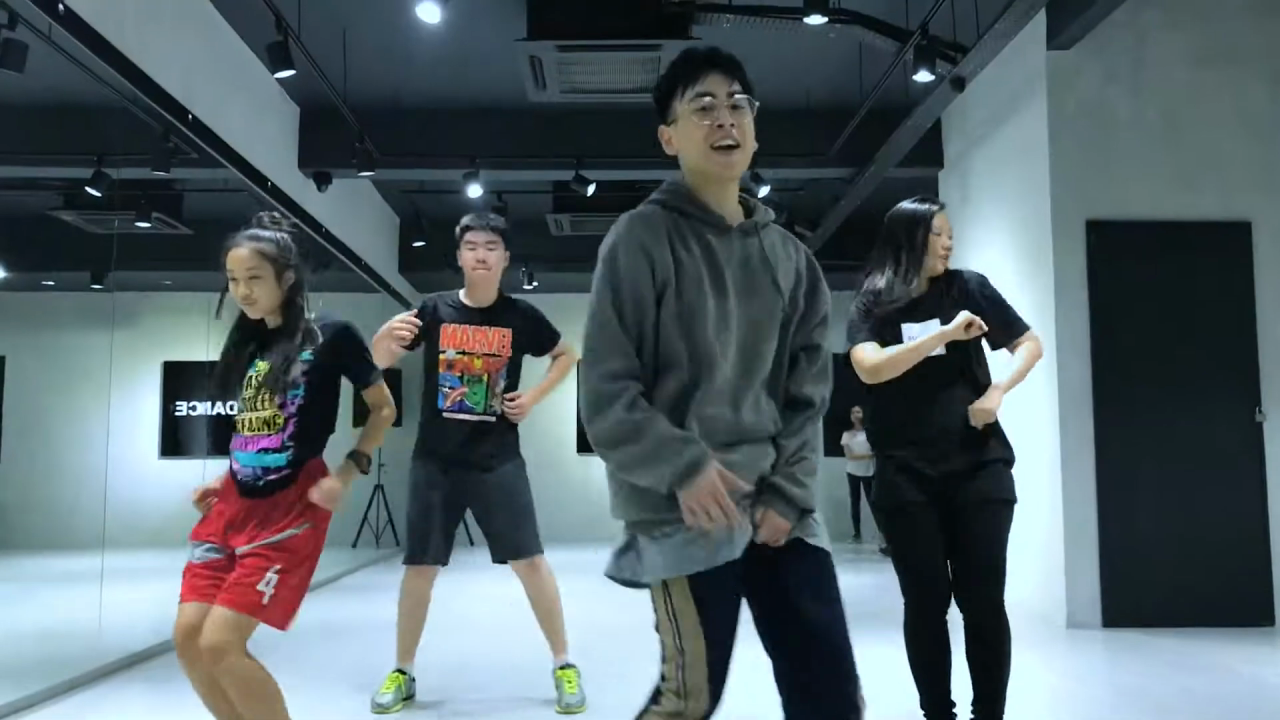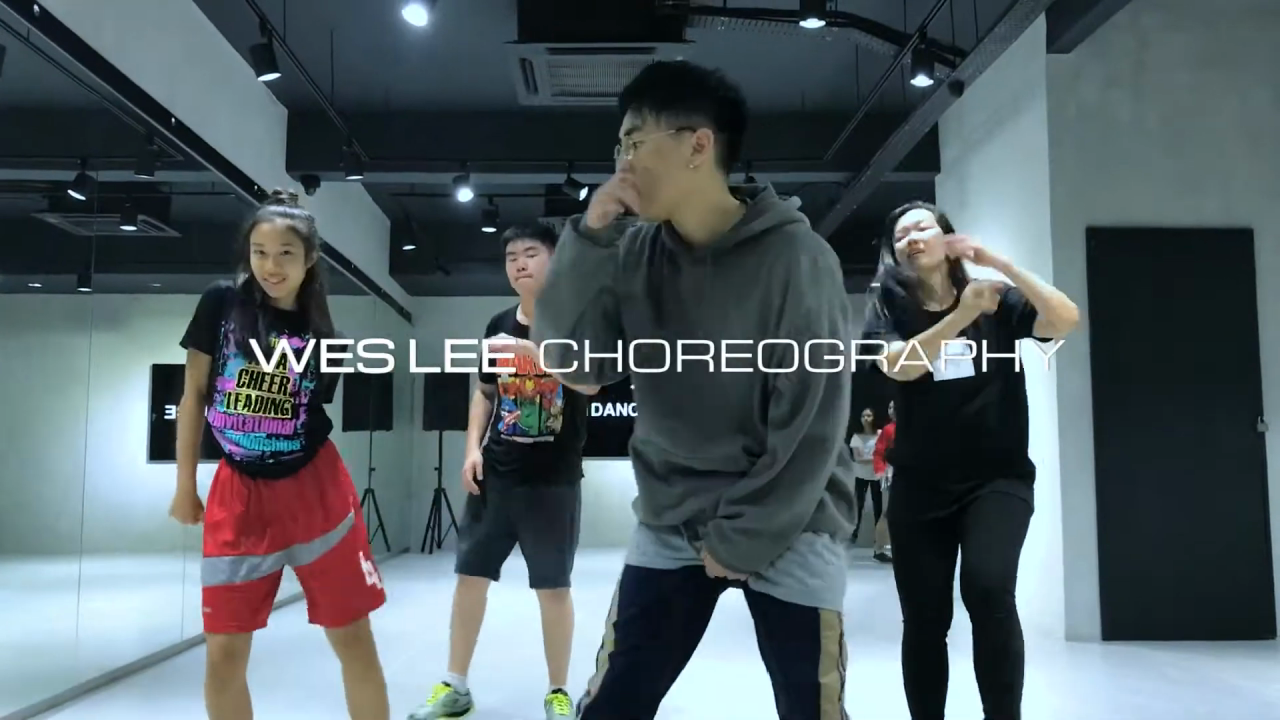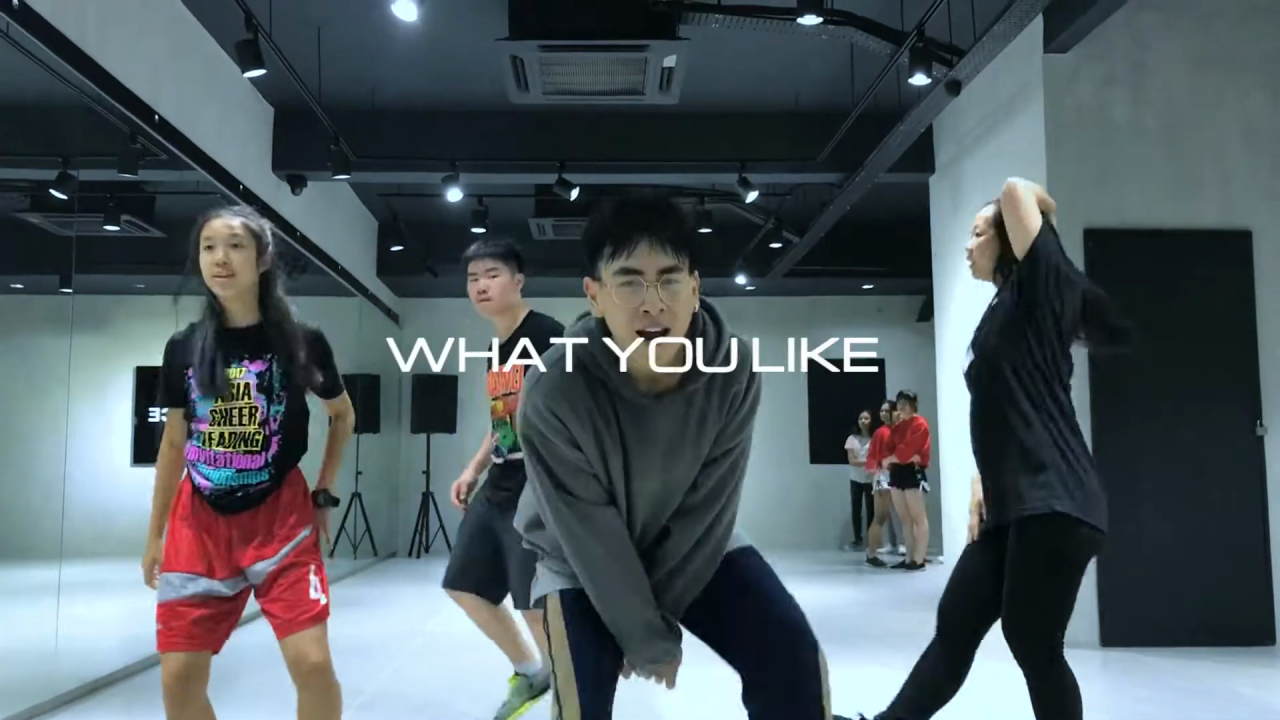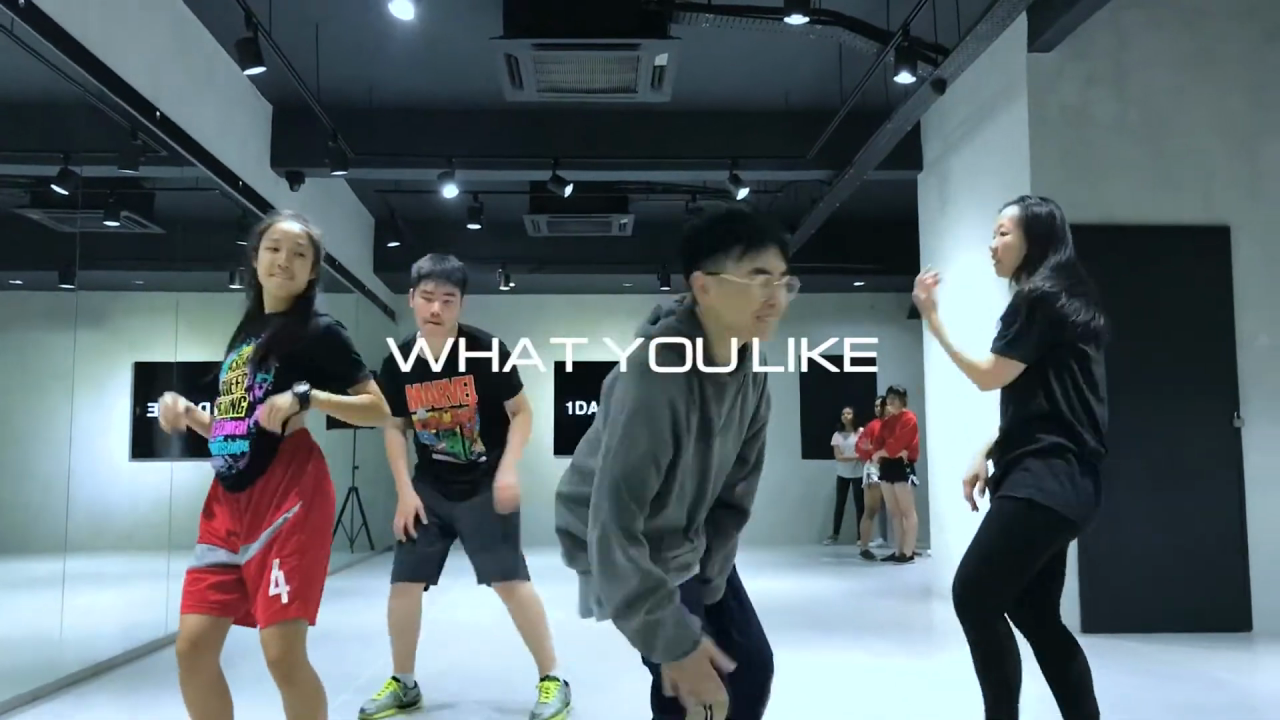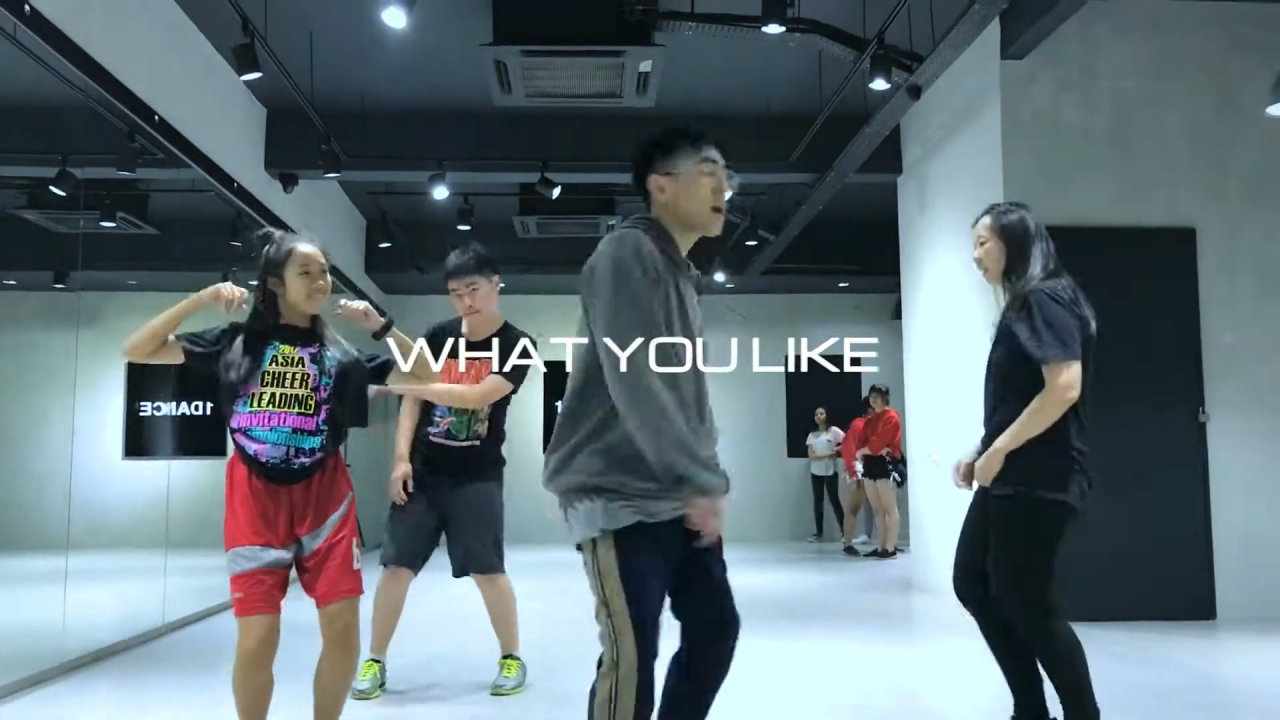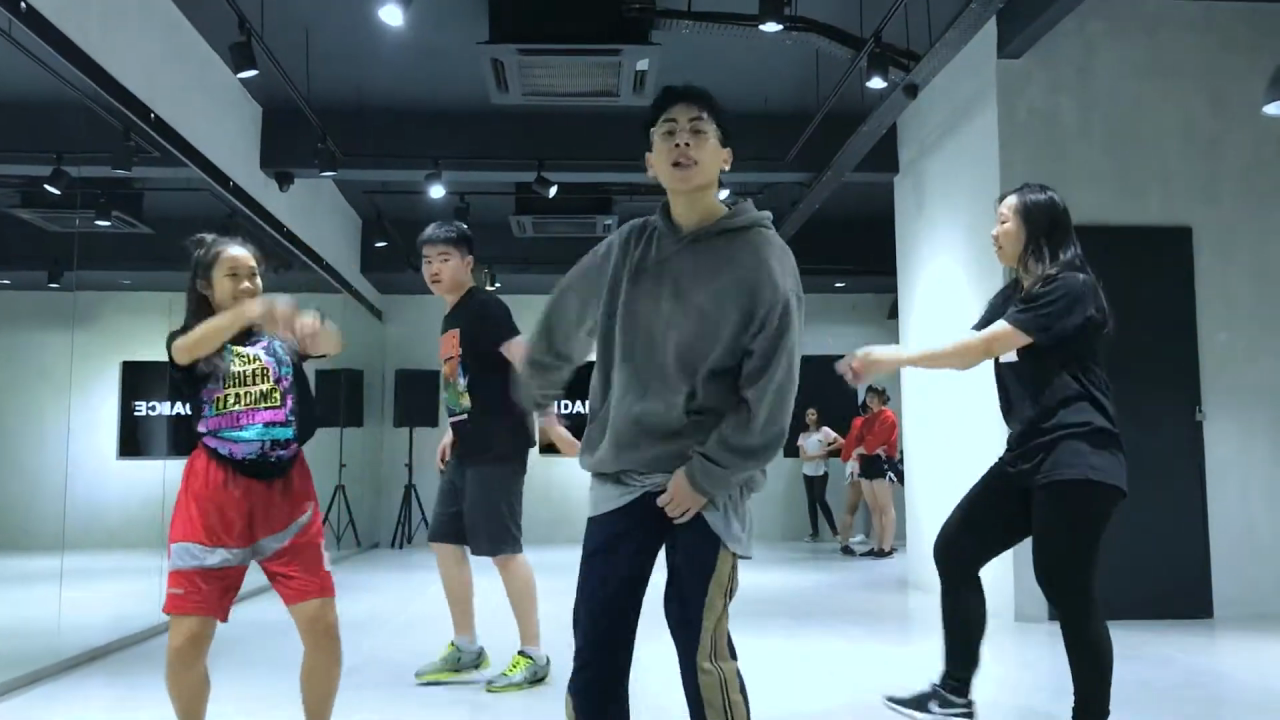
dt=0.5s
person 1, frame 1
left shoulder: (788, 255)
right shoulder: (642, 240)
left elbow: (807, 388)
right elbow: (603, 393)
left wrist: (787, 493)
right wrist: (683, 468)
left hip: (776, 502)
right hip: (679, 509)
person 1, frame 2
left shoulder: (795, 257)
right shoulder: (634, 254)
left elbow: (813, 425)
right elbow: (572, 359)
left wrist: (744, 539)
right wrist: (588, 235)
left hip: (786, 524)
right hip: (672, 522)
person 1, frame 3
left shoulder: (732, 375)
right shoulder: (554, 395)
left elbow: (706, 512)
right elbow: (592, 536)
left wrist: (653, 638)
right wrist: (650, 638)
left hip: (692, 545)
right hip: (584, 558)
left knee: (790, 653)
person 1, frame 4
left shoulder: (750, 369)
right shoulder: (648, 381)
left elbow: (737, 488)
right elbow: (614, 524)
left wrist: (709, 579)
right wrist: (674, 638)
left hip: (692, 545)
right hip: (628, 556)
left knee: (752, 664)
person 1, frame 5
left shoulder: (679, 276)
right shoulder: (626, 258)
right elbow: (637, 384)
left wrist: (704, 481)
right wrist: (705, 479)
left hip: (674, 497)
right hip: (612, 492)
left knee: (716, 629)
right knee: (632, 651)
person 1, frame 6
left shoulder: (761, 256)
right shoulder: (627, 248)
left elbow: (771, 392)
right elbow: (566, 325)
left wrist: (704, 474)
right wrist: (534, 386)
left hip: (711, 487)
right hip: (621, 481)
left knee: (702, 649)
right knee: (599, 643)
person 2, frame 1
left shoulder: (968, 290)
right shoulder: (874, 302)
left elbow: (1030, 342)
right elbow: (869, 368)
left wrist: (997, 391)
right wrist: (944, 335)
left hip: (978, 467)
right hip: (904, 476)
left knee: (980, 596)
right knee: (924, 599)
person 2, frame 2
left shoulder: (1001, 299)
right shoulder: (892, 310)
left elbow: (1066, 320)
right elbow: (901, 364)
left wrist: (1002, 264)
right wrist: (963, 315)
left hip: (997, 479)
right hip: (919, 489)
left knee: (988, 592)
right knee: (924, 621)
person 2, frame 3
left shoulder: (1034, 288)
right shoulder: (1006, 308)
left elbow: (1017, 190)
left wrist: (1038, 221)
right wrist: (984, 488)
left hip: (1053, 499)
right hip: (1012, 498)
left knee: (1030, 638)
right knee: (957, 618)
person 2, frame 4
left shoulder: (1041, 298)
right shoulder: (1056, 307)
left elbow: (989, 376)
left wrist: (933, 319)
right wrist: (986, 456)
left hip: (1047, 481)
right hip: (1051, 480)
left knee: (974, 599)
right knee: (1035, 615)
person 2, frame 5
left shoulder: (1047, 300)
right shoulder: (1021, 306)
left elbow: (1066, 389)
left wrist: (996, 450)
right wrist: (981, 455)
left hip: (1040, 475)
right hip: (1011, 475)
left knee: (1024, 601)
right knee: (971, 582)
person 2, frame 6
left shoulder: (1072, 289)
right shoulder: (1010, 296)
left elbow: (980, 348)
right elbow: (970, 351)
left wrist: (891, 358)
right wrist: (889, 359)
left hip: (1076, 460)
right hip: (1025, 458)
left knee: (1067, 592)
right knee: (955, 549)
person 3, frame 1
left shoulder: (331, 337)
right shoulder: (239, 344)
left elbow: (383, 408)
left wrist: (349, 468)
right wrist: (217, 484)
left hip: (292, 506)
right hip: (236, 502)
left knee: (218, 641)
right knee: (188, 638)
person 3, frame 2
left shoulder: (322, 337)
right shoulder: (221, 303)
right elbow: (193, 396)
right wrist: (184, 484)
left hip: (316, 485)
right hip: (239, 489)
left knee: (355, 643)
right knee: (224, 654)
person 3, frame 3
left shoulder: (300, 342)
right shoulder: (185, 346)
left elbow: (343, 415)
right elbow: (172, 443)
left wrist: (323, 496)
right wrist: (154, 538)
left hip: (280, 514)
right hip: (200, 518)
left knee: (313, 667)
right knee: (180, 678)
person 3, frame 4
left shoulder: (318, 331)
right shoulder: (244, 335)
left elbow: (378, 409)
left wrist: (302, 397)
right wrist: (185, 414)
left hip: (289, 491)
right hip: (228, 498)
left knee: (282, 654)
right knee: (191, 646)
person 3, frame 5
left shoulder: (339, 352)
right shoulder: (237, 341)
left elbow: (424, 376)
right elbow: (136, 350)
left wrist: (379, 324)
right wrist: (201, 300)
left hip: (324, 493)
right hip: (253, 496)
left knee: (343, 633)
right knee: (256, 643)
person 3, frame 6
left shoulder: (282, 339)
right shoulder: (189, 347)
left elbow: (332, 342)
right elbow: (187, 347)
left wrist: (311, 327)
right wrist: (251, 312)
left hip: (285, 490)
right hip: (213, 493)
left knee: (322, 627)
right knee: (185, 644)
person 4, frame 1
left shoulder: (522, 316)
right shoulder: (435, 309)
left elbow: (567, 354)
right elbow: (382, 358)
left wrist: (536, 393)
right wrist: (388, 333)
left hip: (498, 460)
right hip: (437, 459)
left knee: (529, 559)
right knee: (419, 565)
left ankle: (562, 664)
right ankle: (402, 672)
person 4, frame 2
right shoulder: (498, 327)
left elbow: (589, 382)
left wrist: (530, 349)
right wrist: (472, 449)
left hip: (553, 478)
right hip: (496, 472)
left knee: (553, 586)
right knee: (470, 574)
person 4, frame 3
left shoulder: (547, 335)
right shoulder: (495, 348)
right wrist: (473, 471)
right hip: (497, 490)
left knee: (533, 602)
right knee: (461, 586)
right ankle: (530, 671)
person 4, frame 4
left shoulder: (489, 350)
right shoulder: (399, 361)
left elbow: (521, 413)
right elbow: (394, 429)
left wrist: (510, 469)
right wrist: (404, 490)
left hip: (487, 486)
right hip: (432, 486)
left knee: (509, 580)
right knee: (404, 583)
left ankle: (551, 679)
person 4, frame 5
left shoulder: (517, 346)
right shoulder: (438, 336)
left elbow: (478, 396)
right elbow: (412, 400)
left wrist: (413, 384)
right wrist: (403, 458)
left hip: (477, 475)
right hip: (423, 470)
left knee: (487, 571)
right knee: (396, 567)
left ankle: (511, 658)
right ankle: (375, 663)
person 4, frame 6
left shoulder: (484, 306)
right shoulder: (451, 317)
right wrist: (452, 433)
left hip: (495, 449)
right hip: (466, 450)
left knee: (503, 549)
right knee: (445, 543)
left ankle: (531, 655)
right ankle: (465, 648)
